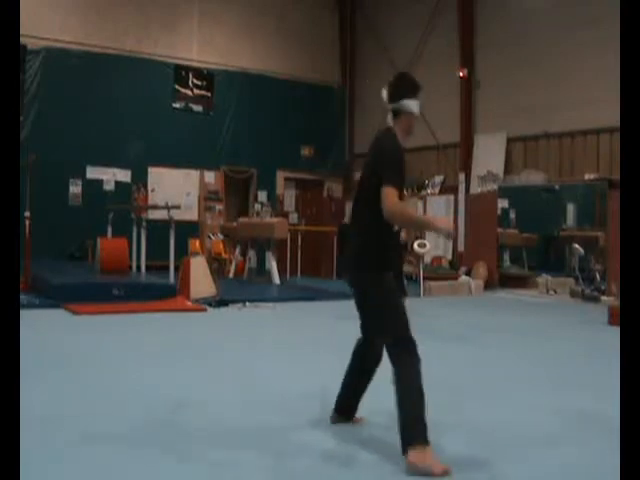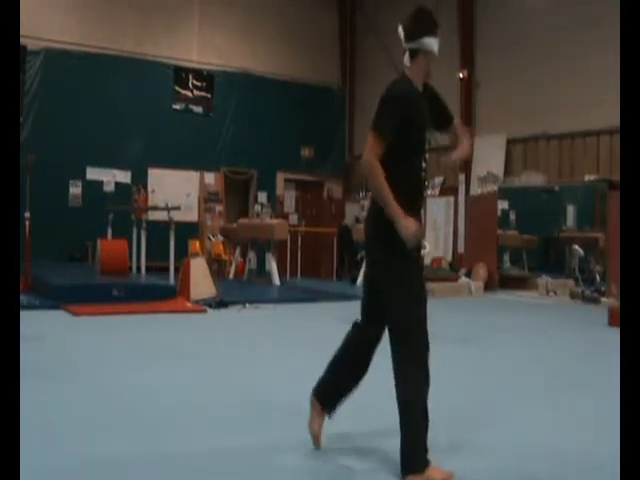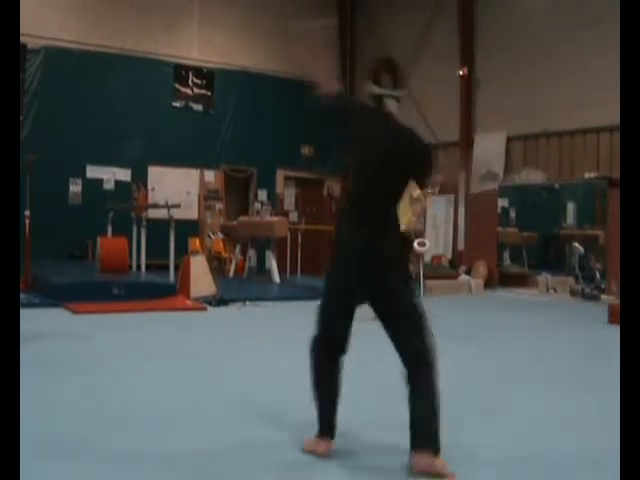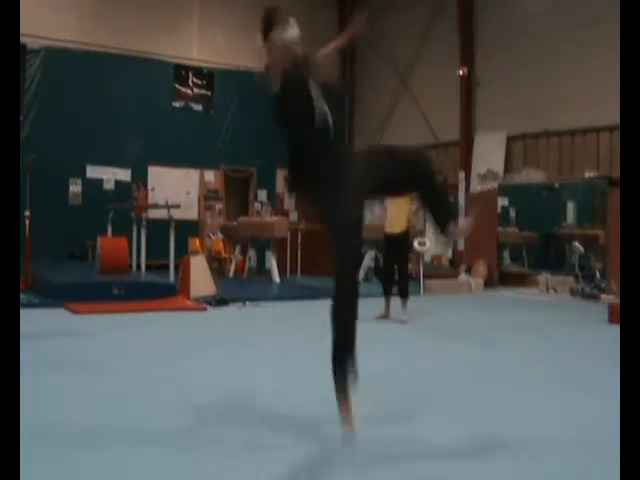
dt=0.5s
person 1, frame 1
left shoulder: (383, 143)
right shoulder: (391, 149)
right elbow: (391, 209)
right wrist: (434, 224)
left hip: (363, 256)
right hip: (371, 261)
left knee: (373, 338)
right knee: (403, 348)
left ankle: (344, 409)
right ankle: (416, 446)
person 1, frame 2
left shoulder: (429, 96)
right shoulder: (398, 95)
left elbow: (461, 136)
right elbow: (369, 159)
left wrist: (458, 154)
right wrist: (399, 217)
left hip: (398, 233)
right hip: (394, 233)
left knee: (369, 327)
right knee: (411, 345)
left ankle: (322, 399)
person 1, frame 3
left shoulder: (354, 116)
right shoulder: (410, 142)
left elbow: (325, 88)
left hip: (347, 254)
right hip: (385, 257)
left knee: (327, 344)
right knee: (418, 354)
left ankle: (324, 435)
person 1, frame 4
left shoulder: (299, 65)
right shoulder: (284, 73)
left elbow: (314, 60)
right elbow: (277, 69)
left wrist: (349, 33)
left hip: (339, 173)
right hip: (325, 185)
left knee: (415, 162)
right knee: (346, 271)
left ankle: (446, 221)
right ankle: (344, 379)
